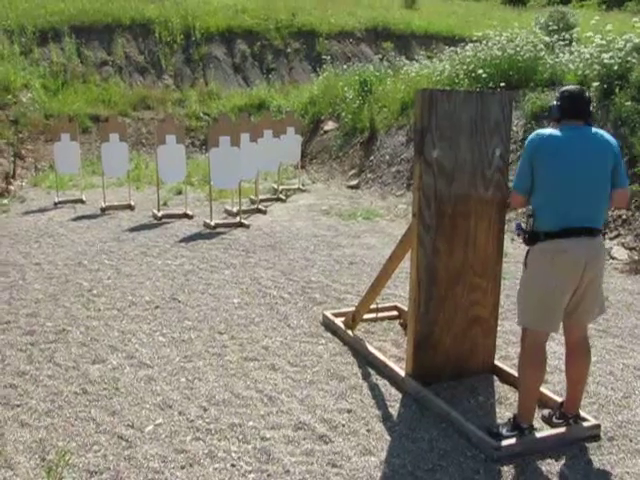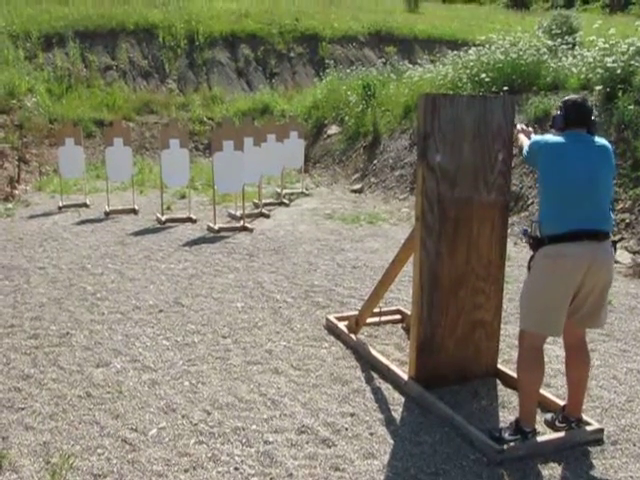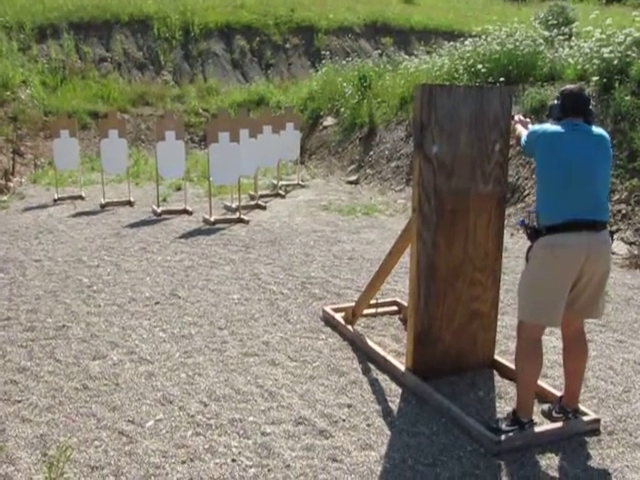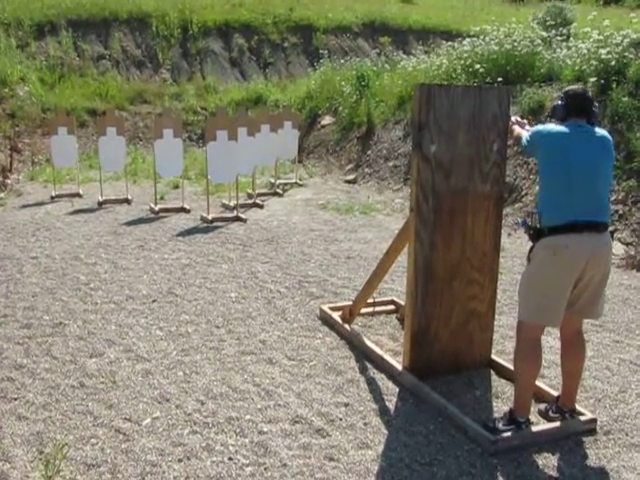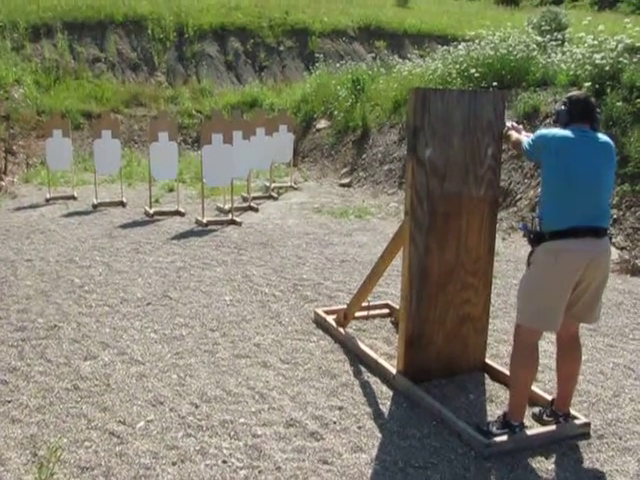
dt=0.7s
person 1, frame 1
left shoulder: (540, 140)
right shoulder: (606, 143)
left elbow: (517, 199)
right elbow: (620, 198)
left hip: (552, 248)
right hip: (592, 247)
left knee: (533, 337)
right knee: (578, 332)
left ankle: (523, 422)
right ankle: (570, 411)
person 1, frame 2
left shoulder: (545, 146)
right shoulder: (604, 150)
left elbow: (528, 151)
left wrist: (522, 136)
left hip: (559, 253)
right hip: (600, 252)
left knee: (531, 339)
right knee: (576, 336)
left ankle: (525, 425)
right ankle: (572, 415)
person 1, frame 3
left shoulder: (544, 135)
right shoulder: (601, 139)
left elbow: (525, 140)
left wrist: (520, 126)
left hip: (557, 243)
right hip: (597, 242)
left knee: (529, 331)
right knee: (573, 326)
left ankle: (522, 416)
right ankle: (569, 405)
person 1, frame 4
left shoulder: (547, 135)
right shoulder: (604, 140)
left elbow: (523, 140)
left wrist: (517, 127)
left hip: (559, 244)
right hip: (599, 243)
left knee: (529, 331)
right knee: (572, 327)
left ankle: (520, 416)
right ankle: (566, 406)
person 1, frame 5
left shoulder: (551, 140)
right shoulder: (606, 146)
left elbow: (522, 145)
left wrist: (512, 132)
right wrist: (525, 133)
left hip: (559, 249)
right hip: (598, 248)
left knee: (526, 335)
right knee: (569, 331)
left ankle: (513, 420)
right ankle: (560, 410)
